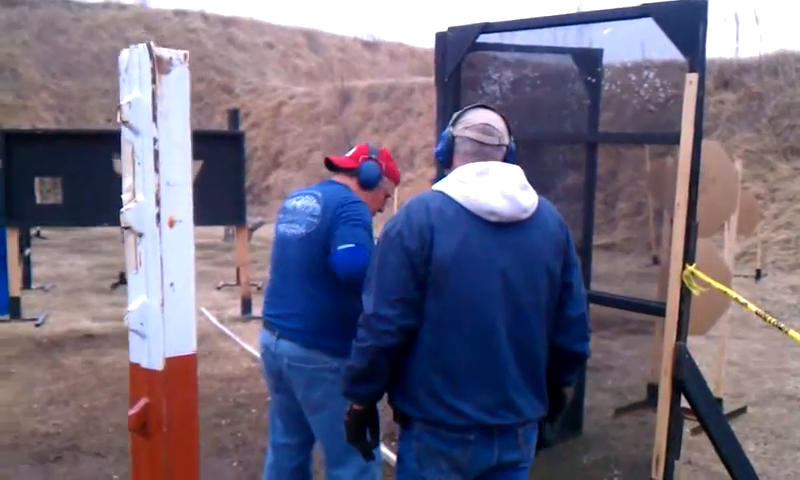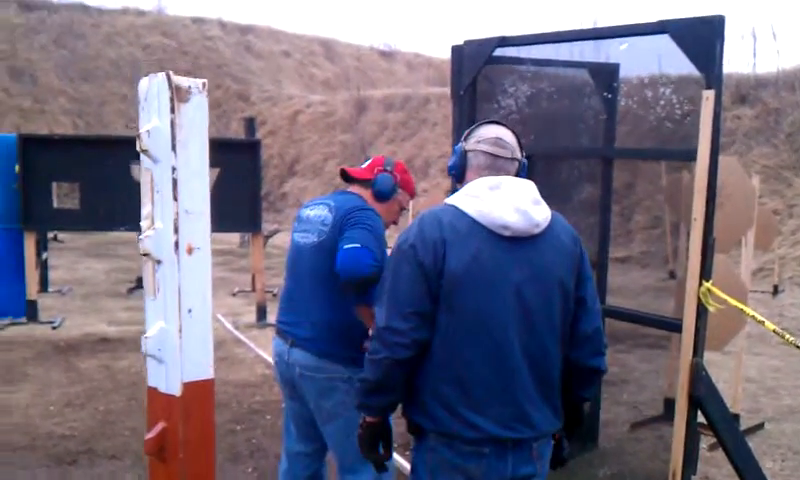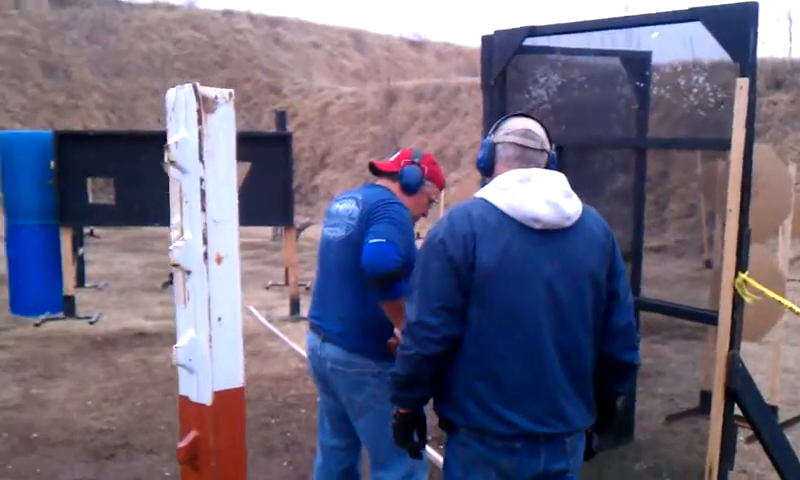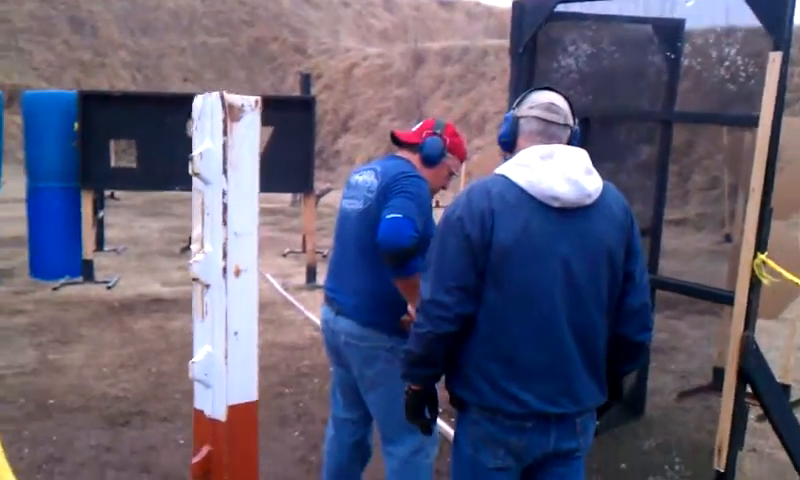
dt=0.2s
person 1, frame 1
left shoulder: (418, 218)
right shoulder: (550, 221)
left elbow: (383, 327)
right elbow: (573, 329)
left wrist: (361, 399)
right wrist: (553, 389)
left hip: (438, 429)
right hip: (517, 426)
person 1, frame 2
left shoulder: (431, 232)
right shoulder: (565, 236)
left elbow: (396, 339)
right elbow: (588, 343)
left wrist: (374, 412)
right wrist: (570, 406)
left hip: (451, 442)
right hip: (531, 439)
person 1, frame 3
left shoulder: (461, 226)
right shoulder: (595, 228)
left elbow: (428, 333)
right elbow: (620, 334)
left wrist: (409, 402)
right wrist: (603, 406)
left hip: (484, 436)
right hip: (563, 432)
person 1, frame 4
left shoulder: (480, 202)
right shoulder: (615, 208)
left elbow: (441, 311)
right elbow: (635, 318)
left wrist: (418, 379)
right wrist: (611, 375)
left hip: (494, 413)
right hip: (575, 413)
person 2, frame 1
left shoulder: (295, 201)
right shoulder: (349, 206)
right elbow: (354, 269)
left hip: (275, 339)
right hip: (321, 352)
left knee: (286, 450)
person 2, frame 2
left shoulder: (311, 209)
right shoulder: (361, 214)
right elbow: (357, 271)
right wrist: (377, 329)
left hip: (289, 348)
right hip: (333, 361)
person 2, frame 3
left shoulder: (344, 203)
right shoulder: (389, 207)
right elbow: (381, 267)
right wrist: (403, 325)
left hip: (324, 343)
right hip: (366, 355)
left knee: (335, 451)
person 2, frame 4
left shoulder: (363, 173)
right shoulder: (408, 181)
right elbow: (396, 242)
right wrist: (417, 302)
left hip: (337, 316)
right hip: (378, 330)
left knee: (346, 422)
right knee: (409, 440)
